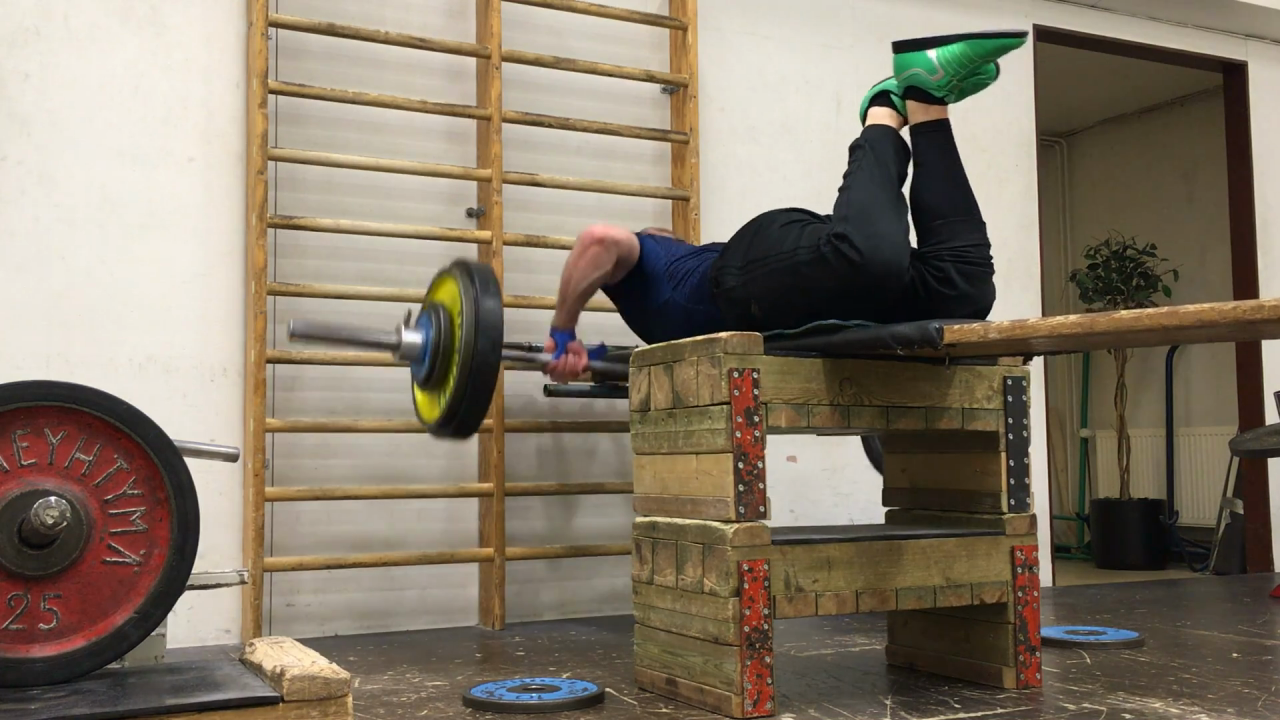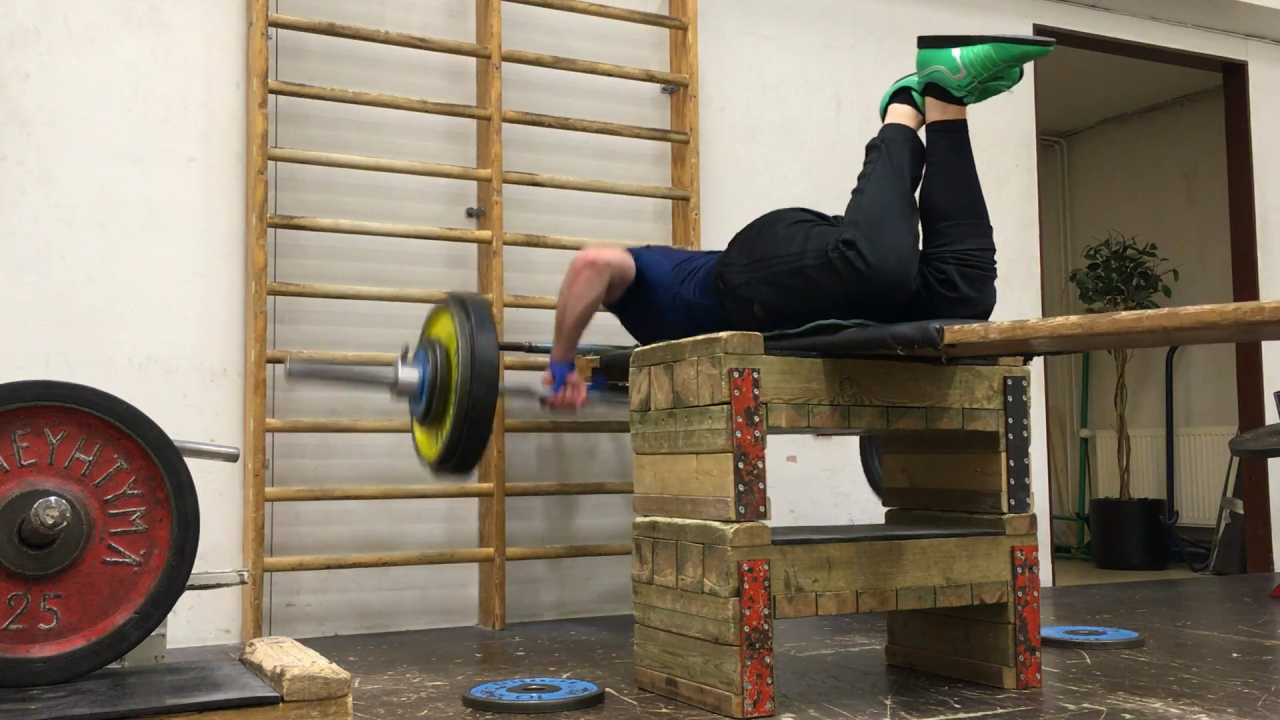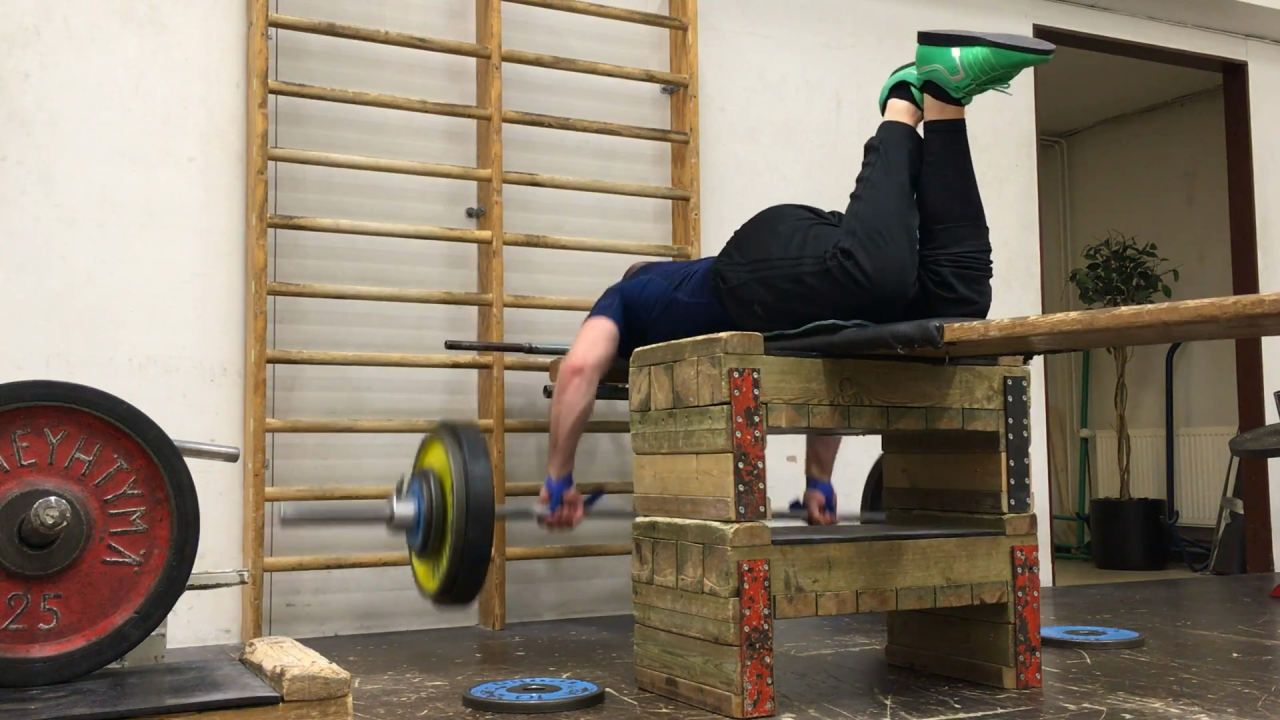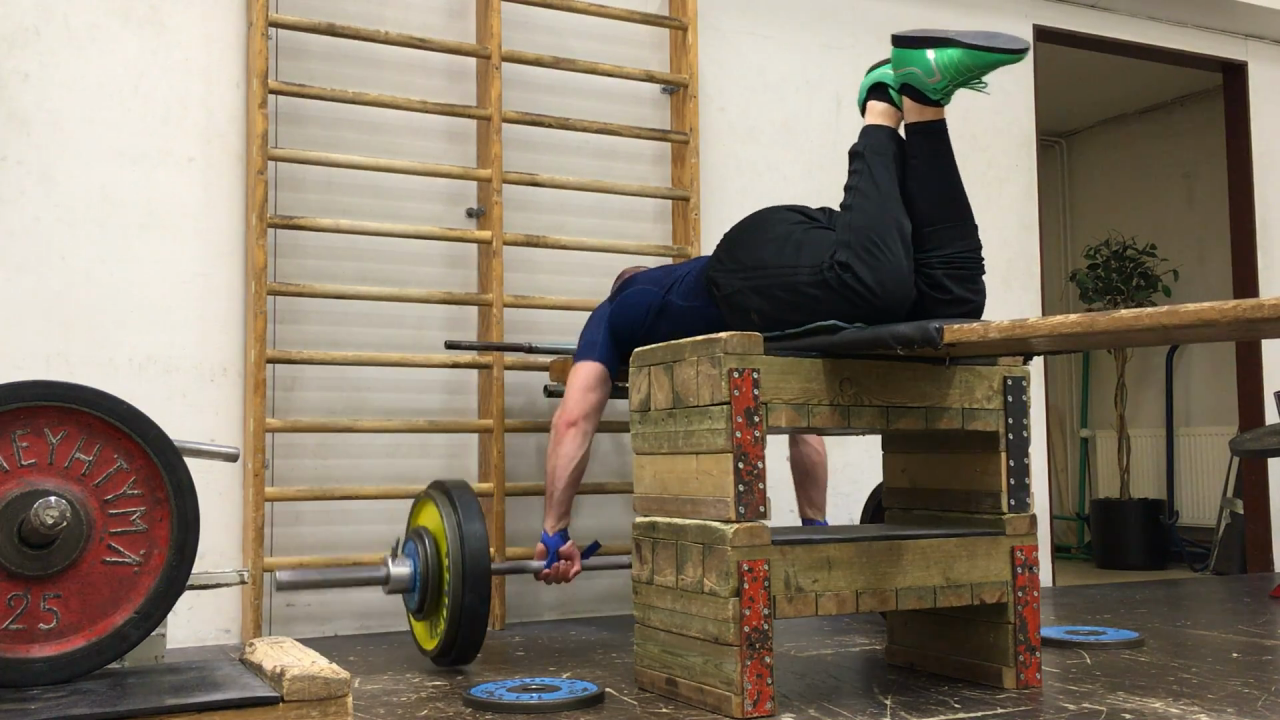
dt=0.2s
person 1, frame 1
left shoulder: (635, 262)
left elbow: (600, 241)
left wrist: (562, 334)
left hip: (760, 275)
right knee: (963, 291)
left ankle: (884, 115)
person 1, frame 2
left shoulder: (638, 273)
left elbow: (595, 262)
left wrist: (562, 365)
left hip: (774, 260)
right knee: (965, 293)
left ankle: (904, 114)
person 1, frame 3
left shoulder: (624, 301)
left elbow: (580, 368)
left wrist: (559, 480)
right wrist: (819, 481)
left hip: (771, 262)
left knee: (916, 287)
right knee: (959, 298)
left ankle: (902, 106)
person 1, frame 4
left shoulder: (614, 318)
left elbow: (574, 421)
left wrist: (554, 533)
right wrist: (815, 526)
left hip: (763, 267)
right hip: (781, 293)
left knee: (914, 291)
left ankle: (883, 105)
